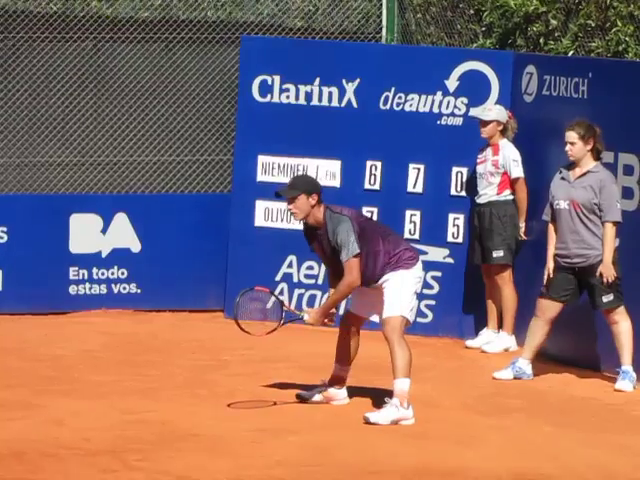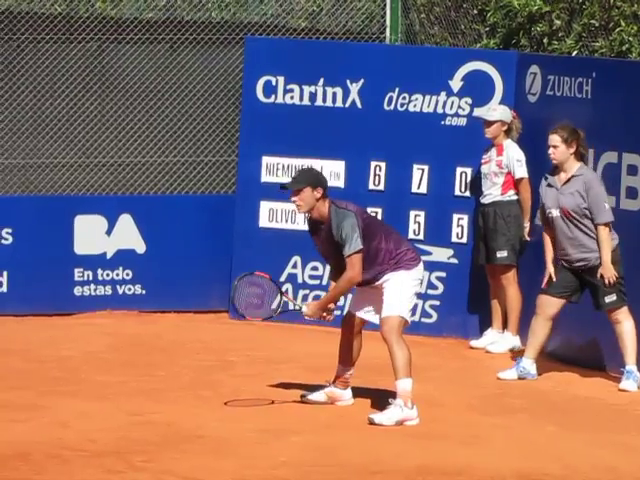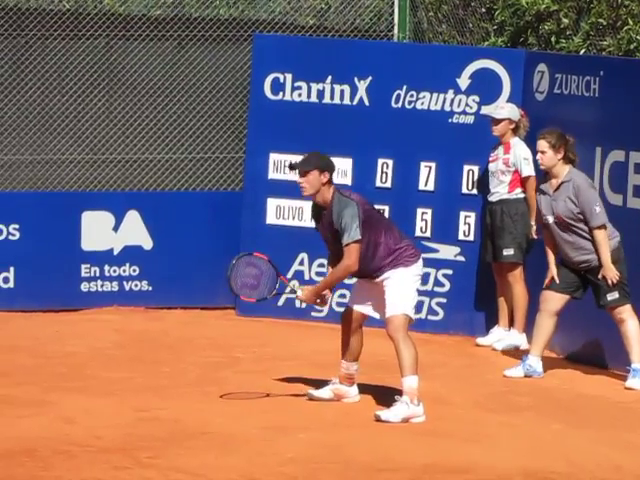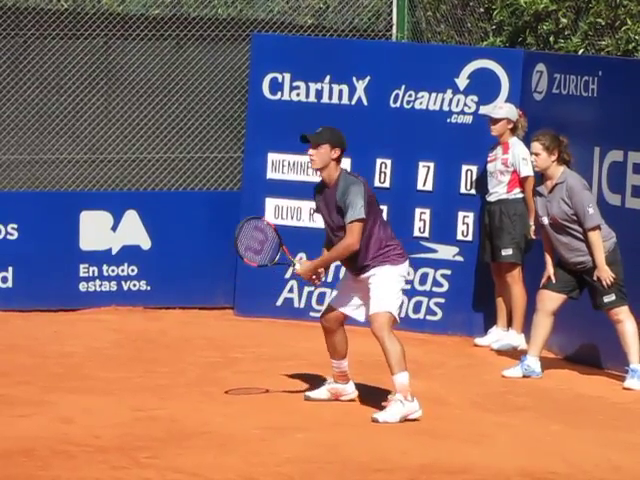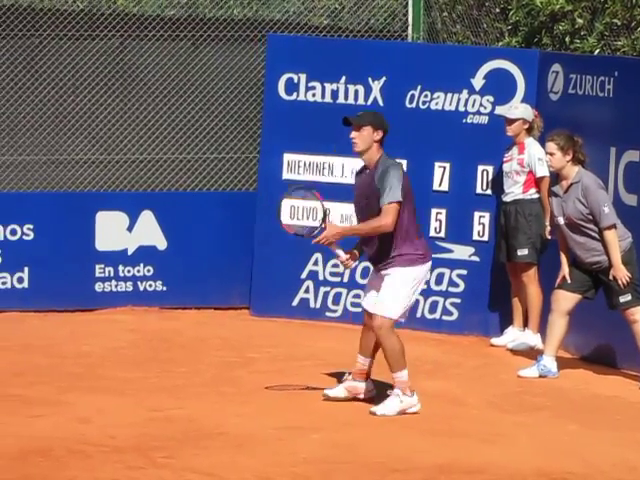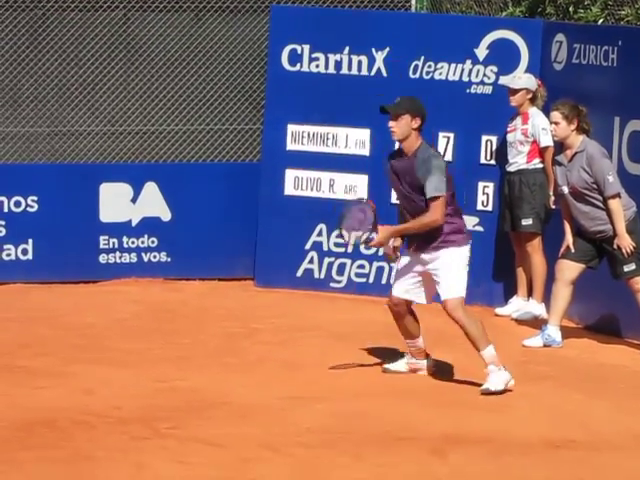
dt=0.4s
person 1, frame 1
left shoulder: (341, 223)
right shoulder: (311, 230)
left elbow: (352, 279)
right elbow: (335, 268)
left wrist: (322, 311)
right wrist: (329, 305)
left hip: (402, 268)
right hip: (373, 274)
left knee: (392, 329)
right knee: (348, 324)
left ankle: (401, 405)
right ankle: (336, 387)
person 1, frame 2
left shoulder: (346, 218)
right shoulder: (315, 224)
left elbow: (353, 274)
right elbow: (337, 264)
left wrist: (320, 304)
right wrist: (331, 300)
left hip: (401, 268)
right hip: (373, 274)
left knee: (390, 329)
right knee: (350, 324)
left ankle: (405, 405)
right ankle: (340, 388)
person 1, frame 3
left shoulder: (347, 207)
right shoulder: (318, 210)
left elbow: (351, 263)
right elbow: (336, 252)
left wrist: (316, 289)
right wrist: (327, 286)
left hip: (401, 265)
right hip: (373, 271)
left knee: (396, 327)
right knee: (350, 320)
left ankle: (412, 402)
right ankle: (346, 384)
person 1, frame 4
left shoulder: (352, 186)
right shoulder: (320, 191)
left elbow: (353, 241)
left wrist: (314, 265)
right wrist: (322, 266)
left hip: (386, 263)
right hip: (357, 269)
left knee: (380, 325)
right knee: (330, 319)
left ankle: (405, 400)
right ankle: (341, 383)
person 1, frame 5
left shoulder: (391, 171)
right shoulder: (362, 174)
left elbow: (388, 222)
left wrist: (342, 232)
right wrist: (357, 251)
left hip: (408, 261)
right hip: (383, 262)
left knee: (384, 327)
right knee: (369, 321)
left ankle: (405, 394)
right ankle: (359, 382)
person 1, frame 6
left shoulder: (432, 162)
right shoulder: (394, 161)
left elbow: (437, 216)
left wrist: (393, 231)
right wrist: (398, 236)
left hip: (449, 245)
right hip: (416, 247)
left knee: (453, 307)
right knee: (398, 304)
left ankle: (495, 368)
right ankle: (417, 357)
person 2, frame 1
left shoulder: (603, 178)
right shoulder: (559, 178)
left elbow: (610, 222)
left wrist: (607, 260)
right wrist: (550, 257)
left hip: (596, 260)
right hip: (564, 261)
left knee: (615, 313)
right knee: (544, 310)
left ankle: (627, 372)
right ankle: (523, 365)
person 2, frame 2
left shoulder: (588, 180)
right shoulder: (547, 183)
left elbow: (603, 223)
right elbow: (547, 226)
left wrist: (606, 262)
right wrist: (549, 262)
left hip: (599, 259)
right hip: (566, 261)
left knee: (618, 313)
right knee: (544, 307)
right ankle: (527, 365)
person 2, frame 3
left shoulder: (579, 183)
right shoulder: (543, 189)
left elbow: (599, 225)
right elbow: (548, 230)
left wrist: (607, 263)
right wrist: (552, 264)
left hip: (603, 256)
right hip: (571, 260)
right knee: (547, 303)
right ankle: (533, 362)
person 2, frame 4
left shoulder: (573, 184)
right shoulder: (539, 189)
left elbow: (593, 226)
right elbow: (545, 230)
left wrist: (601, 264)
right wrist: (549, 264)
left hip: (600, 257)
right hip: (569, 261)
left knee: (618, 312)
right knee: (544, 303)
right ankle: (531, 363)
person 2, frame 5
left shoulder: (588, 183)
right shoulder: (555, 189)
left elbow: (608, 225)
right elbow: (560, 231)
left wrist: (616, 264)
right wrist: (564, 264)
left hip: (615, 256)
right hip: (584, 261)
right knee: (559, 302)
right ankle: (547, 363)
person 2, frame 6
left shoulder: (592, 152)
right shoulder: (559, 158)
left elbow: (613, 194)
right elbow: (564, 200)
right wrist: (568, 233)
left hip: (620, 226)
right hip: (587, 230)
right knee: (562, 272)
right ankle: (551, 332)
person 3, frame 1
left shoulder: (507, 150)
right shoulder: (484, 152)
left elbow: (520, 188)
right elbow: (482, 185)
left wrist: (521, 223)
right wrist: (481, 212)
left hip: (501, 213)
right hip: (482, 213)
left knee: (503, 277)
right knee: (488, 276)
left ankle: (507, 336)
right ankle: (491, 330)
person 3, frame 2
left shoulder: (511, 151)
right shoulder: (488, 152)
left elbow: (524, 188)
right elbow: (487, 185)
left wrist: (525, 223)
right wrist: (485, 212)
left hip: (506, 213)
right hip: (486, 213)
left knee: (507, 277)
right knee: (493, 276)
left ankle: (512, 336)
right ankle: (495, 330)
person 3, frame 3
left shoulder: (519, 149)
right shoulder: (496, 150)
left elbow: (531, 186)
right elbow: (494, 183)
left wrist: (532, 221)
right wrist: (493, 211)
left hip: (513, 211)
right hip: (494, 211)
left knee: (514, 275)
right knee: (499, 274)
left ankle: (519, 334)
right ankle: (502, 328)
person 3, frame 4
left shoulder: (517, 148)
right shoulder: (494, 150)
left elbow: (529, 186)
right elbow: (493, 183)
left wrist: (531, 221)
right wrist: (492, 210)
left hip: (511, 211)
right hip: (493, 210)
left knee: (512, 275)
right knee: (498, 275)
left ankle: (517, 334)
right ankle: (500, 329)
person 3, frame 5
left shoulder: (533, 149)
right shoulder: (510, 150)
left elbow: (545, 186)
right elbow: (509, 183)
left wrist: (547, 221)
right wrist: (507, 211)
left hip: (527, 212)
right hip: (508, 211)
left knee: (528, 275)
right knee: (514, 274)
left ankle: (533, 334)
right ankle: (517, 329)
person 3, frame 6
left shoulder: (537, 119)
right shoulder: (514, 120)
left elbow: (549, 156)
right elbow: (513, 153)
left wrist: (550, 191)
right wrist: (511, 180)
left hip: (531, 181)
right hip: (512, 181)
left knee: (532, 245)
right knee: (518, 244)
left ankle: (537, 303)
right ankle: (521, 298)
